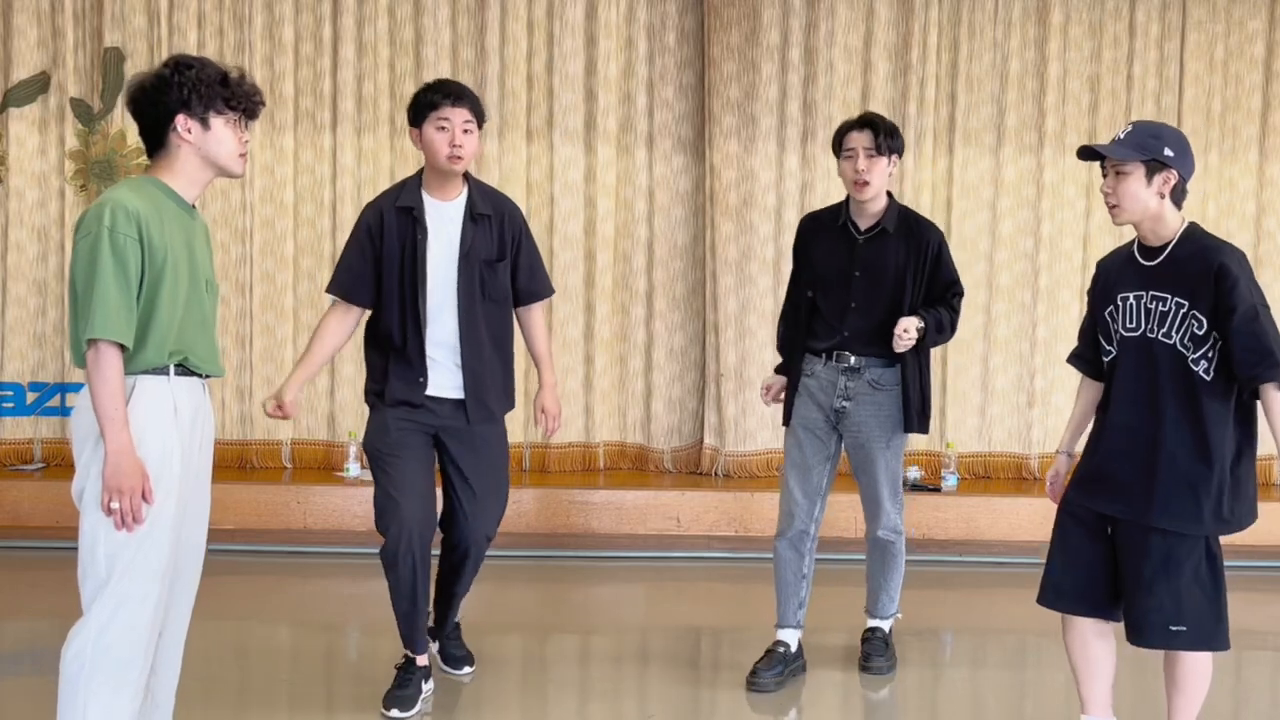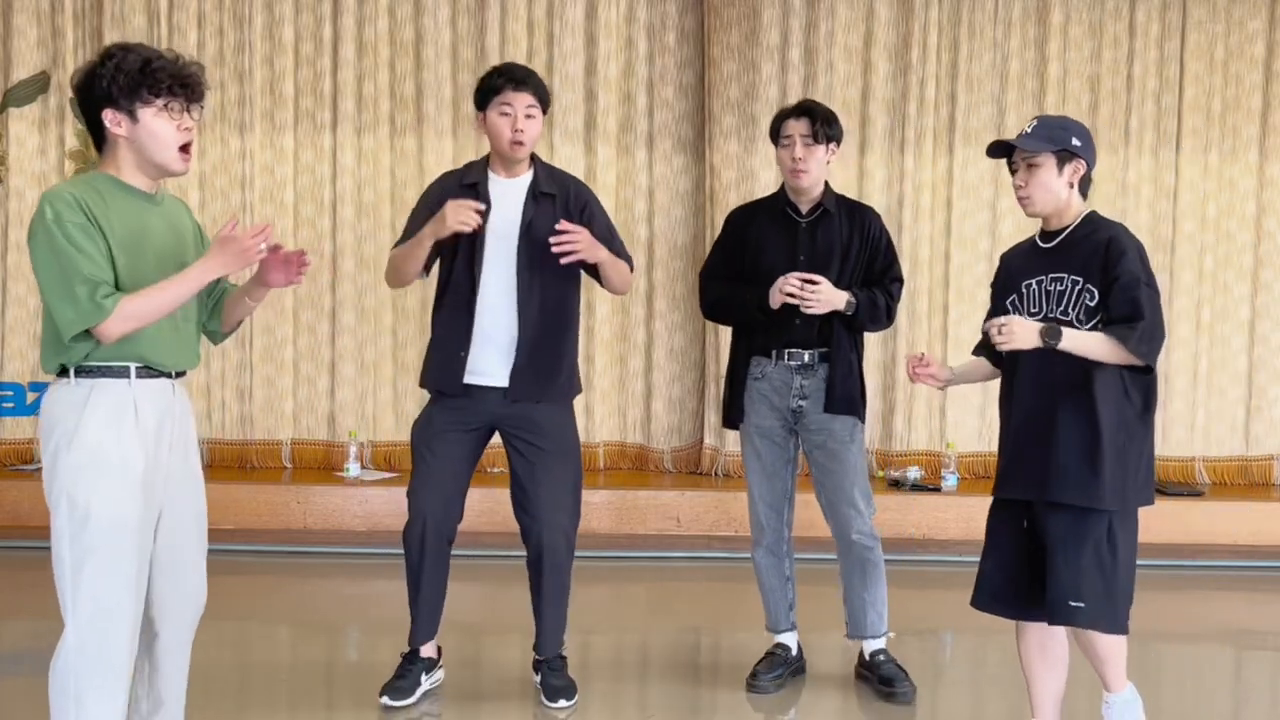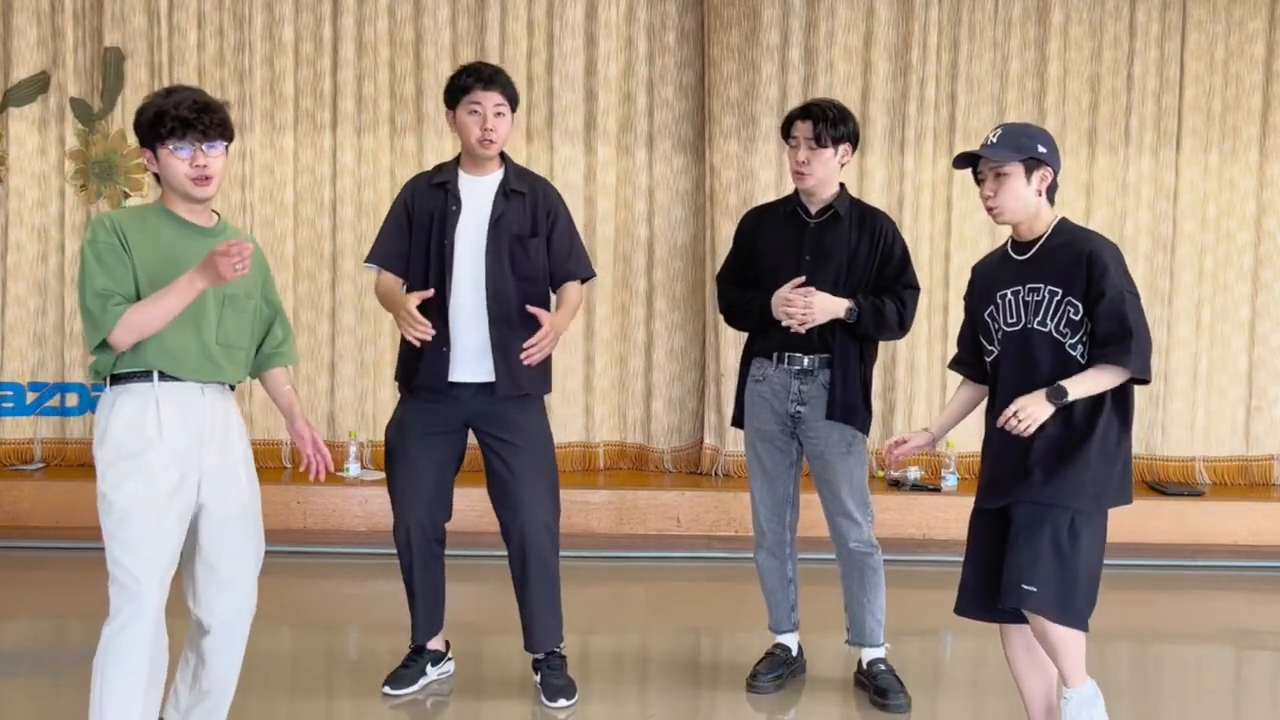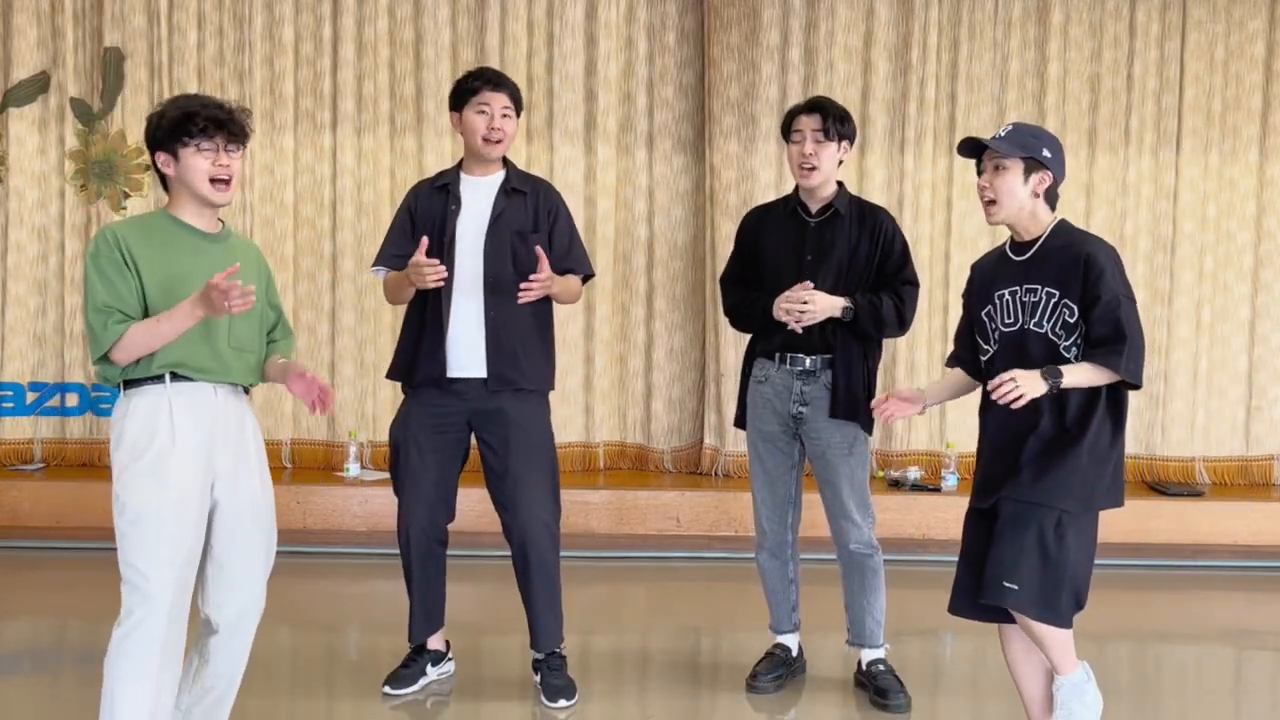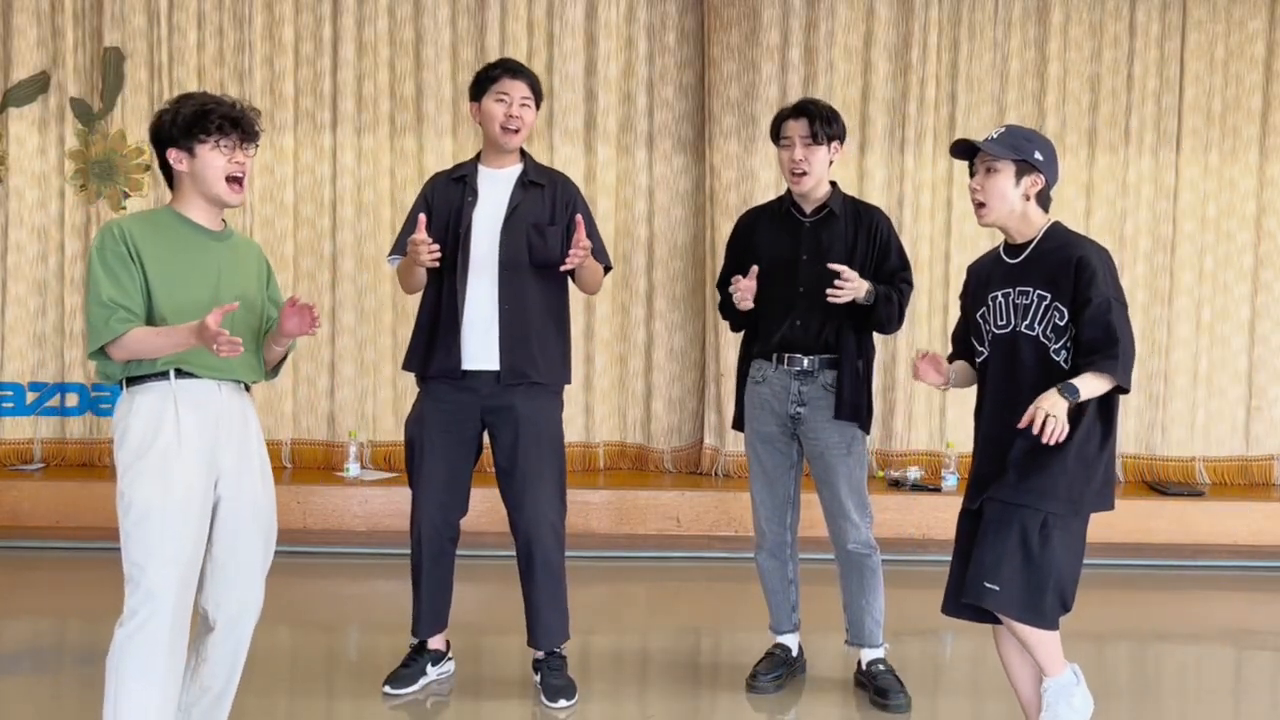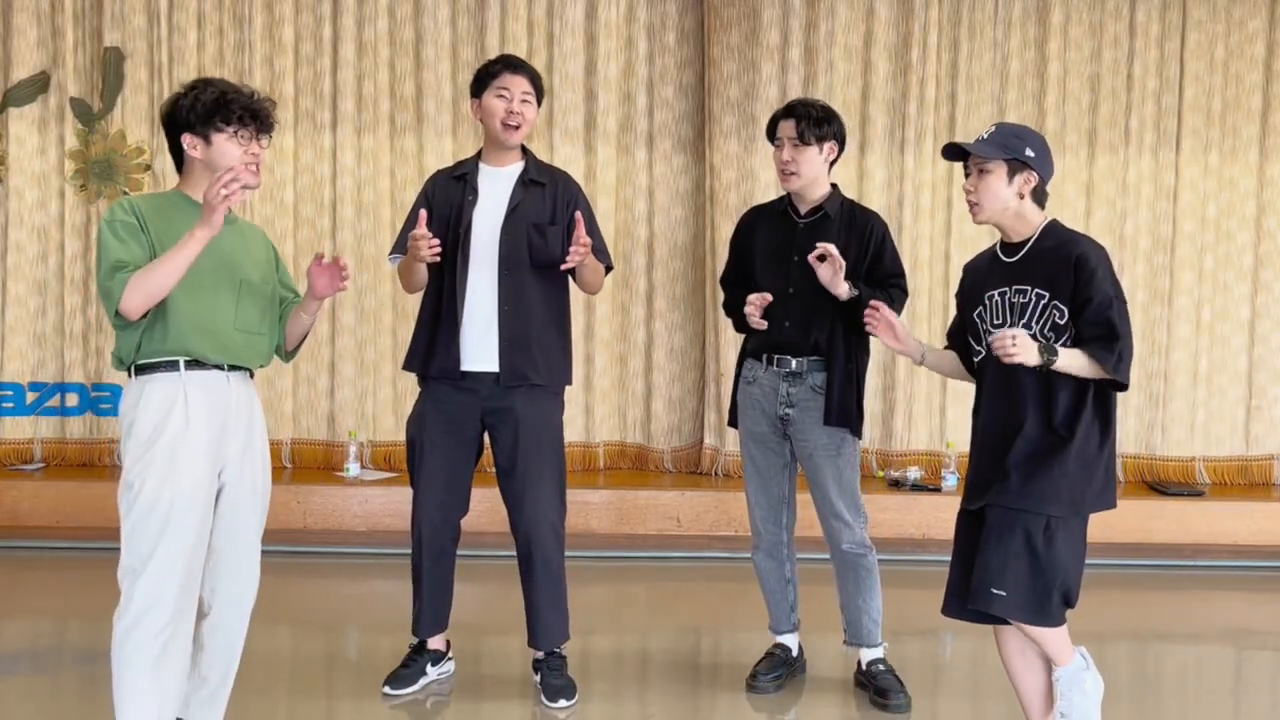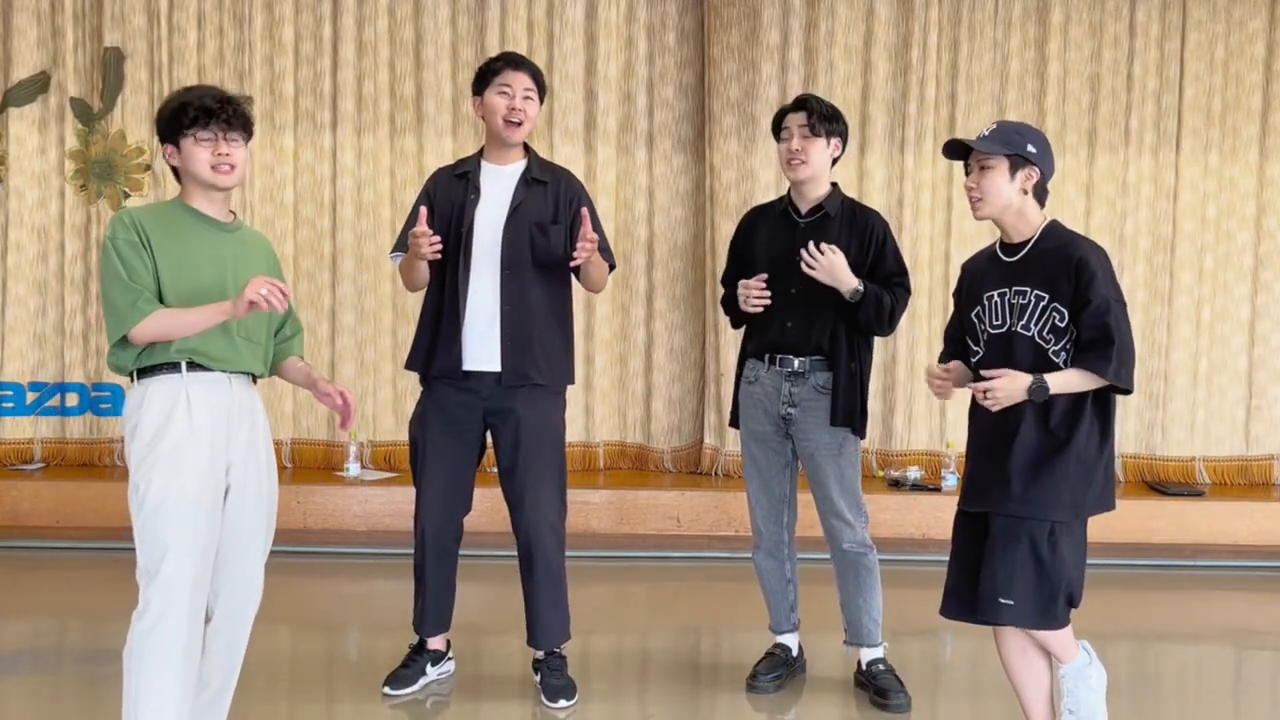
dt=0.7s
person 1, frame 1
left shoulder: (501, 214)
right shoulder: (385, 215)
left elbow: (530, 302)
right elbow: (348, 308)
left wrist: (546, 380)
right wrist: (298, 378)
left hip: (477, 400)
right hip: (401, 400)
left knee: (474, 527)
right knee: (405, 527)
left ankle: (442, 622)
right ankle: (415, 662)
person 1, frame 2
left shoulder: (570, 195)
right shoulder: (449, 192)
left elbow: (623, 282)
right elbow: (397, 274)
left wrist: (598, 252)
right wrist: (435, 229)
left hip: (540, 391)
right hip: (459, 388)
left knee: (550, 526)
right knee: (427, 517)
left ankle: (550, 656)
right ankle: (423, 652)
person 1, frame 3
left shoulder: (538, 196)
right shoulder: (421, 193)
left elbow: (572, 280)
right elbow: (384, 279)
left wrist: (558, 322)
right wrist: (400, 303)
left hip: (511, 387)
right hip: (431, 385)
left knee: (533, 521)
right knee: (416, 519)
left ankle: (547, 654)
right ankle: (430, 647)
person 1, frame 4
left shoulder: (539, 197)
right shoulder: (425, 197)
left elbow: (576, 285)
right elbow: (390, 291)
left wrist: (550, 284)
right wrist: (412, 277)
left hip: (514, 386)
right hip: (434, 384)
left knee: (534, 519)
right knee: (419, 517)
left ankle: (549, 654)
right ankle: (430, 646)
person 1, frame 5
left shoulder: (556, 190)
right shoulder: (443, 189)
left elbow: (593, 283)
right elbow: (408, 282)
left wrist: (582, 260)
right wrist: (415, 259)
left hip: (528, 381)
right hip: (448, 376)
left knee: (539, 519)
right knee: (431, 514)
left ankle: (550, 654)
right ankle: (431, 645)
person 1, frame 6
left shoulder: (558, 189)
right shoulder: (444, 186)
left elbow: (595, 283)
right elbow: (410, 282)
left wrist: (583, 260)
right wrist: (416, 256)
left hip: (529, 381)
right hip: (449, 378)
left knee: (539, 520)
right knee: (432, 514)
left ankle: (550, 654)
right ankle: (431, 646)
person 1, frame 7
left shoulder: (560, 188)
right shoulder: (446, 184)
left elbow: (598, 281)
right elbow: (411, 281)
left wrist: (588, 257)
right wrist: (418, 256)
left hip: (531, 380)
right hip: (451, 376)
left knee: (540, 520)
right knee: (435, 514)
left ankle: (550, 654)
right ankle: (432, 646)
person 2, frame 1
left shoulder: (192, 223)
right shoulder: (121, 210)
right elbow: (102, 338)
right wrist: (118, 448)
left hip: (189, 412)
right hip: (135, 410)
left knee: (170, 600)
right knee: (121, 603)
person 2, frame 2
left shoulder: (176, 213)
right shoulder: (67, 207)
left elbow: (215, 320)
right elbow: (107, 320)
left wrist: (260, 282)
right wrist: (211, 265)
left hip: (170, 410)
right hip: (99, 412)
left knee: (178, 595)
right knee: (102, 609)
person 2, frame 3
left shoulder: (243, 246)
right shoulder: (115, 230)
left elbow: (267, 348)
right elbow: (119, 331)
left wrist: (297, 418)
right wrist: (200, 277)
left hip: (221, 419)
right hip: (143, 416)
left knee: (232, 596)
right knee: (140, 597)
person 2, frame 4
left shoulder: (247, 254)
right shoulder: (121, 240)
right elbow: (119, 345)
left wrist: (295, 375)
right wrist: (200, 305)
left hip: (236, 422)
right hip: (160, 417)
left knee: (241, 597)
right knee: (156, 595)
person 2, frame 5
left shoulder: (250, 255)
right shoulder: (126, 235)
right elbow: (117, 339)
left wrist: (284, 335)
right wrist: (195, 335)
left hip: (238, 419)
right hip: (163, 413)
left knee: (239, 595)
right knee: (160, 592)
person 2, frame 6
left shoulder: (255, 239)
right shoulder: (135, 214)
left elbow: (284, 339)
right elbow: (131, 300)
left wrist: (314, 298)
right wrist: (204, 227)
left hip: (242, 405)
right hip: (170, 400)
left knee: (233, 584)
right knee: (161, 581)
person 2, frame 7
left shoulder: (258, 247)
right shoulder: (136, 226)
left elbow: (278, 348)
right elbow: (137, 324)
left wrist: (316, 382)
right wrist: (230, 308)
left hip: (245, 410)
right hip: (173, 403)
left knee: (238, 589)
right knee: (175, 585)
person 3, frame 1
left shoulder: (920, 236)
right shoulder: (814, 229)
left elbow: (948, 306)
left wrist: (920, 326)
right wrist: (785, 366)
left hip: (880, 386)
right hip: (815, 380)
left knee: (884, 517)
right knee: (796, 517)
left ankle: (879, 627)
right ankle: (787, 640)
person 3, frame 2
left shoulder: (861, 222)
right shoulder: (746, 221)
left elbow: (887, 302)
right elbow: (711, 297)
left wrist: (843, 300)
right wrist: (764, 297)
left hip: (830, 382)
right hip: (763, 381)
left knee: (855, 521)
right knee: (768, 523)
left ankle: (873, 649)
right ankle: (785, 643)
person 3, frame 3
left shoulder: (873, 227)
right shoulder: (760, 222)
left elbow: (901, 310)
right elbow: (729, 299)
left wrist: (842, 308)
right wrist: (769, 305)
left hip: (834, 388)
right hip: (767, 383)
left knee: (854, 528)
right knee: (771, 524)
left ankle: (872, 657)
right ankle: (786, 644)
person 3, frame 4
left shoulder: (873, 224)
right shoulder: (761, 223)
left elbow: (900, 307)
right elbow: (733, 301)
left wrist: (839, 306)
right wrist: (772, 308)
left hip: (837, 388)
right hip: (769, 383)
left knee: (855, 530)
right knee: (772, 525)
left ankle: (872, 657)
right ankle: (786, 644)
person 3, frame 5
left shoulder: (867, 223)
right shoulder: (755, 224)
left elbow: (896, 308)
right elbow: (731, 310)
left wrist: (865, 292)
right wrist: (738, 303)
left hip: (834, 388)
right hip: (767, 384)
left knee: (853, 530)
right knee: (771, 526)
left ankle: (871, 657)
right ankle: (786, 644)
person 3, frame 6
left shoulder: (861, 226)
right shoulder: (755, 223)
left elbow: (890, 314)
right elbow: (731, 294)
left wrist: (843, 290)
right wrist: (745, 310)
left hip: (824, 389)
right hip: (758, 385)
left knee: (846, 528)
right knee: (767, 525)
left ankle: (871, 657)
right ankle: (786, 644)
person 3, frame 7
left shoulder: (863, 224)
right shoulder: (757, 222)
left elbow: (890, 313)
right elbow: (733, 305)
left wrist: (849, 285)
right wrist: (739, 301)
left hip: (826, 389)
right hip: (761, 385)
left knee: (847, 529)
right knee: (768, 526)
left ankle: (871, 657)
right ankle: (785, 644)
person 4, frame 1
left shoulder: (1220, 266)
right shoulder: (1112, 270)
right wrist: (1066, 448)
left hip: (1186, 476)
right hip: (1107, 472)
left knee: (1184, 617)
right knee: (1077, 598)
person 4, frame 2
left shoulder: (1114, 247)
right shoulder: (1016, 262)
left elbow: (1140, 343)
left wrist: (1048, 333)
right wrist: (948, 374)
left hip: (1094, 460)
right hip: (1026, 461)
left knee: (1084, 593)
right knee: (1027, 601)
person 4, frame 3
left shoulder: (1093, 256)
right shoulder: (988, 273)
left elbow: (1128, 357)
left wrist: (1054, 395)
right wrist: (933, 433)
left hip: (1074, 460)
right hip: (1005, 462)
left knee: (1042, 589)
right knee: (1006, 602)
person 4, frame 4
left shoulder: (1090, 259)
right shoulder: (987, 271)
left elbow: (1121, 360)
left wrist: (1047, 378)
right wrist: (922, 398)
left hip: (1068, 460)
right hip: (1001, 459)
left knee: (1024, 586)
right knee: (1001, 602)
person 4, frame 5
left shoulder: (1082, 261)
right shoulder: (982, 273)
left elbow: (1114, 363)
left wrist: (1065, 395)
right wrist: (944, 374)
left hip: (1060, 463)
right hip: (996, 460)
left knee: (1009, 588)
right knee: (997, 604)
person 4, frame 6
left shoulder: (1080, 258)
right shoulder: (980, 271)
left elbow: (1112, 361)
left wrist: (1044, 354)
right wrist: (912, 348)
left hip: (1057, 463)
right hip: (994, 462)
left knee: (1016, 594)
right knee: (998, 606)
left ankle: (1073, 670)
person 4, frame 7
left shoulder: (1080, 260)
right shoulder: (977, 269)
left elbow: (1114, 362)
left wrist: (1032, 385)
right wrist: (947, 375)
left hip: (1057, 466)
right hip: (990, 464)
left knee: (1024, 600)
right knee: (997, 609)
left ankle: (1081, 670)
